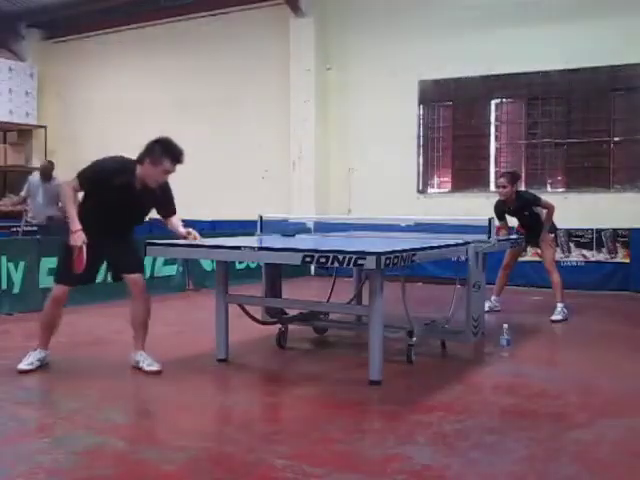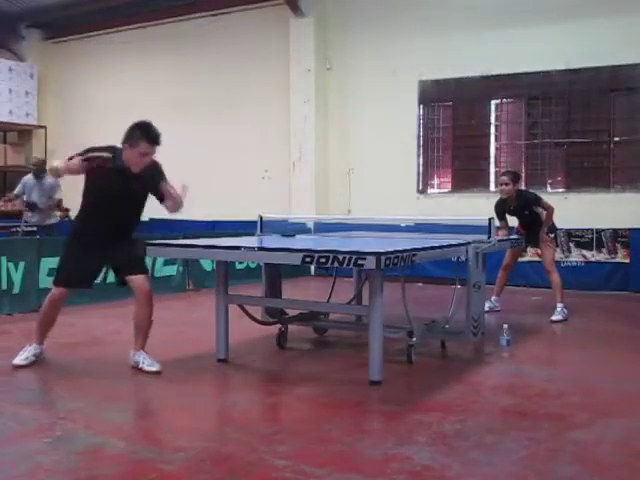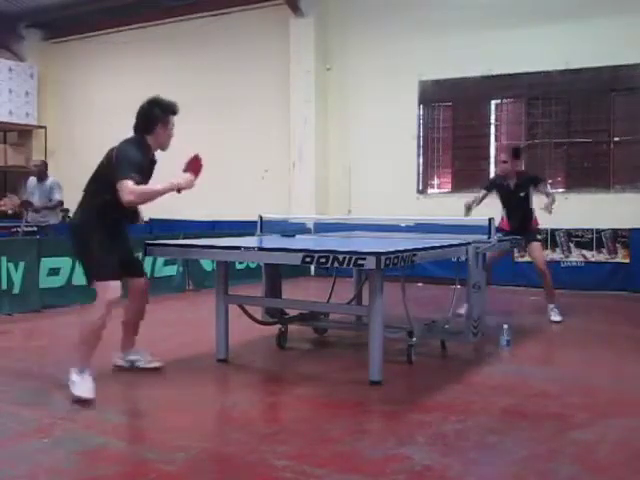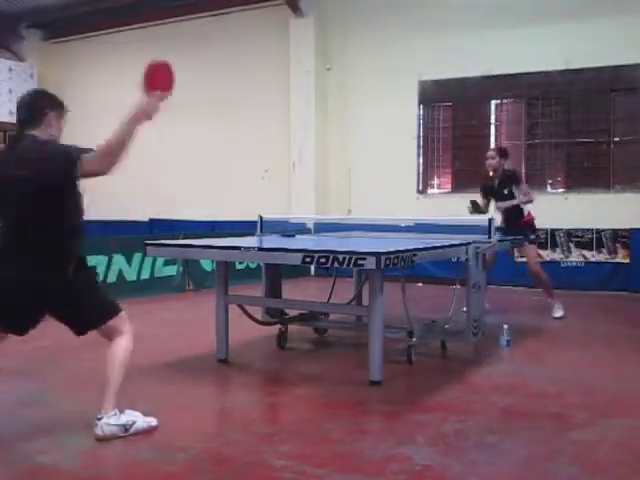
dt=1s
person 1, frame 1
left shoulder: (161, 189)
right shoulder: (109, 168)
left elbow: (170, 217)
right elbow: (68, 188)
left wrist: (182, 230)
right wrist: (75, 228)
left hip: (120, 238)
right hip: (85, 236)
left knee: (139, 287)
right knee: (58, 294)
left ankle: (139, 353)
right ankle: (40, 351)
person 1, frame 2
left shoulder: (152, 170)
right shoulder: (97, 156)
left elbow: (171, 206)
right elbow: (55, 170)
left wrist: (175, 200)
right wrist: (70, 167)
left hip: (123, 241)
right hip: (85, 239)
left knee: (144, 290)
right knee: (57, 295)
left ankle: (138, 353)
right ankle: (36, 346)
person 1, frame 3
left shoulder: (143, 154)
right shoulder: (129, 153)
right elbow: (129, 195)
left wrist: (134, 210)
right wrist: (174, 185)
left hip: (111, 231)
right hip: (92, 231)
left knee: (139, 287)
right knee: (109, 296)
left ankle: (127, 352)
right ankle: (80, 372)
person 1, frame 4
right shoulder: (52, 153)
right elbow: (100, 165)
right wrist: (136, 117)
right hip: (62, 272)
right knee: (121, 332)
right ankle: (110, 415)
person 2, frame 1
left shoulder: (526, 197)
right shoulder: (499, 206)
left elbow: (550, 207)
right elbow: (504, 229)
left wrist: (545, 232)
right wrist: (501, 232)
left hip: (543, 230)
right hip: (524, 231)
left knee: (550, 266)
right knee: (506, 265)
left ankle: (561, 307)
right ankle: (494, 301)
person 2, frame 2
left shoulder: (528, 197)
right shoulder: (500, 205)
left elbow: (550, 209)
right elbow: (504, 227)
left wrist: (543, 231)
right wrist: (502, 234)
left hip: (543, 229)
right hip: (524, 230)
left knee: (549, 267)
right knee: (506, 265)
left ankle: (561, 308)
right ankle: (494, 301)
person 2, frame 3
left shoulder: (528, 178)
right shoulder: (496, 181)
left elbow: (550, 195)
right elbow: (477, 199)
left wrist: (549, 203)
right wrist: (470, 205)
left hip: (529, 228)
right hip: (507, 228)
left knee: (542, 267)
right knee: (484, 263)
left ankle: (552, 307)
person 2, frame 4
left shoulder: (512, 175)
right shoulder: (487, 184)
left elbow: (529, 197)
right elbow: (484, 209)
left wrist: (508, 204)
left hip: (524, 224)
right hip: (507, 226)
left knee: (534, 267)
right knee: (485, 261)
left ankle: (555, 303)
